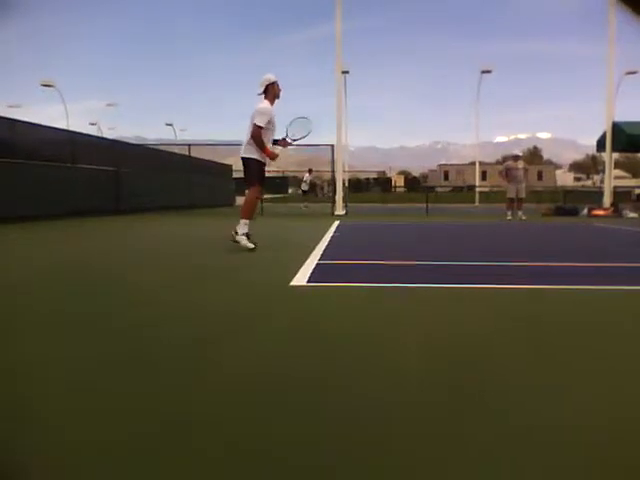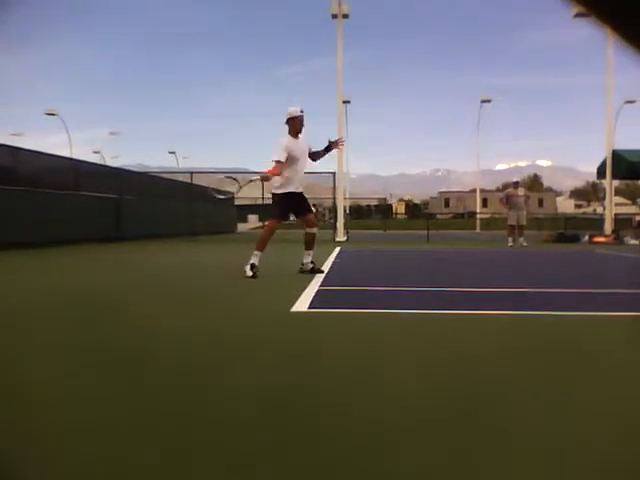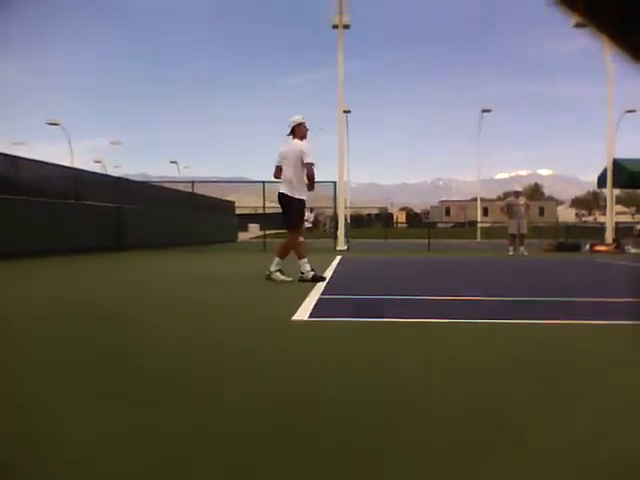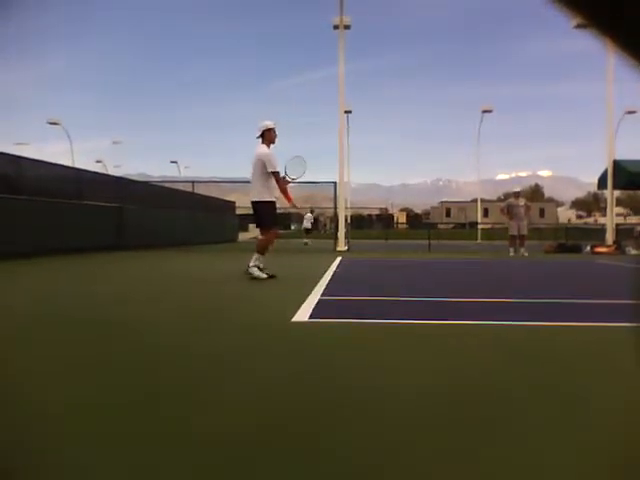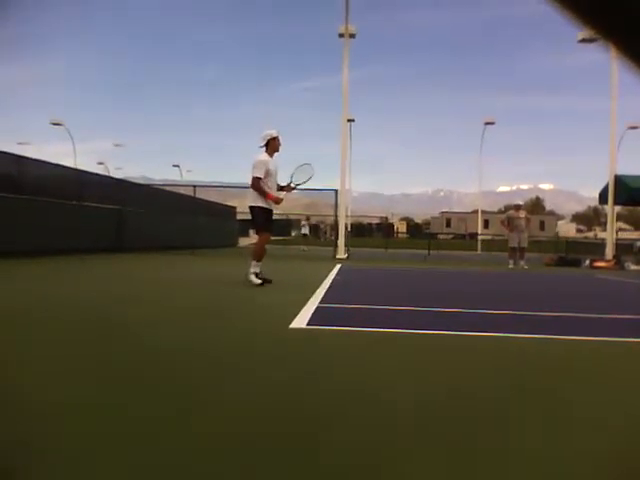
dt=1s
person 1, frame 1
left shoulder: (268, 109)
right shoulder: (264, 108)
right elbow: (254, 134)
left wrist: (279, 142)
right wrist: (268, 151)
left hip: (258, 158)
right hip: (252, 156)
left knee: (256, 195)
right knee: (254, 192)
left ankle: (241, 230)
right ankle: (241, 232)
person 1, frame 2
left shoulder: (302, 141)
right shoulder: (284, 143)
left elbow: (313, 157)
right elbow: (279, 166)
left wrist: (329, 147)
right wrist: (270, 174)
left hip: (296, 192)
right hip: (282, 192)
left knee: (311, 222)
right knee: (273, 224)
left ankle: (307, 263)
right ankle: (252, 263)
person 1, frame 3
left shoulder: (284, 149)
right shoulder: (303, 146)
left elbow: (276, 174)
right elbow: (309, 171)
right wrist: (311, 183)
left hip: (286, 194)
right hip: (294, 196)
left knee: (298, 233)
right knee: (294, 235)
left ankle: (306, 271)
right ankle: (274, 269)
person 1, frame 4
left shoulder: (260, 152)
right shoulder: (267, 153)
right elbow: (277, 180)
left wrist: (281, 181)
right wrist: (289, 199)
left hip: (259, 198)
right hip: (265, 199)
left knee: (265, 233)
right knee: (272, 233)
left ankle: (258, 267)
right ankle: (253, 263)
person 1, frame 5
left shoulder: (272, 162)
right shoulder: (261, 160)
right elbow: (255, 184)
left wrist: (284, 188)
right wrist: (272, 197)
left hip: (268, 206)
right hip: (259, 205)
left knee: (265, 240)
right knee: (263, 237)
left ankle: (257, 272)
right ankle: (253, 271)
